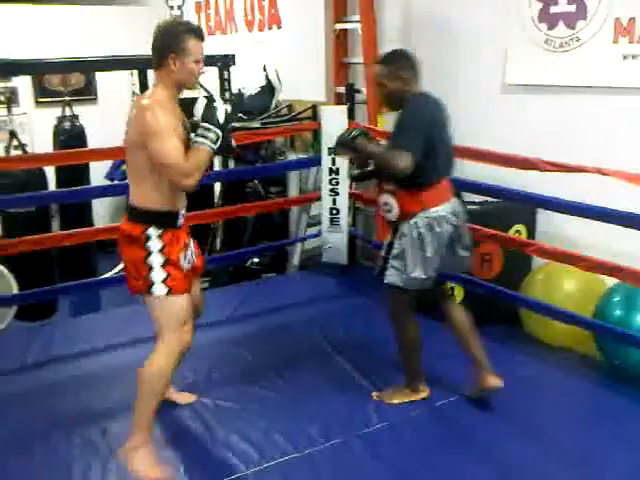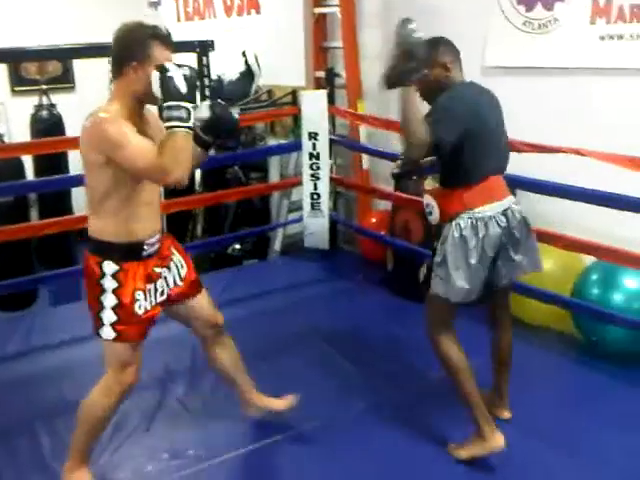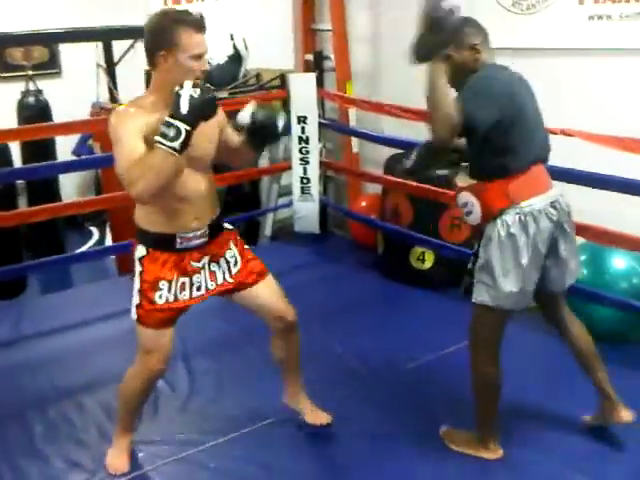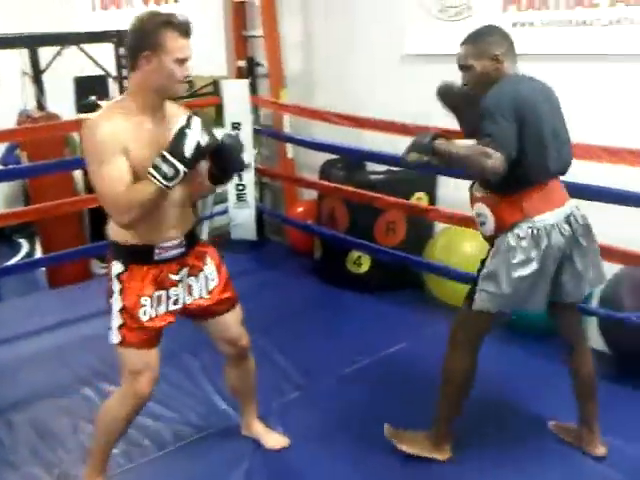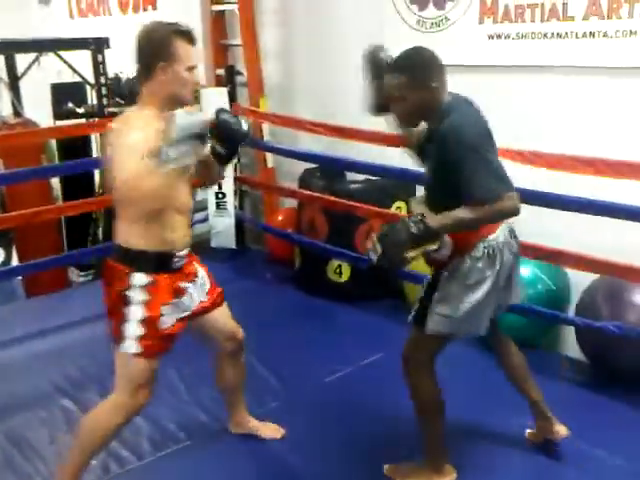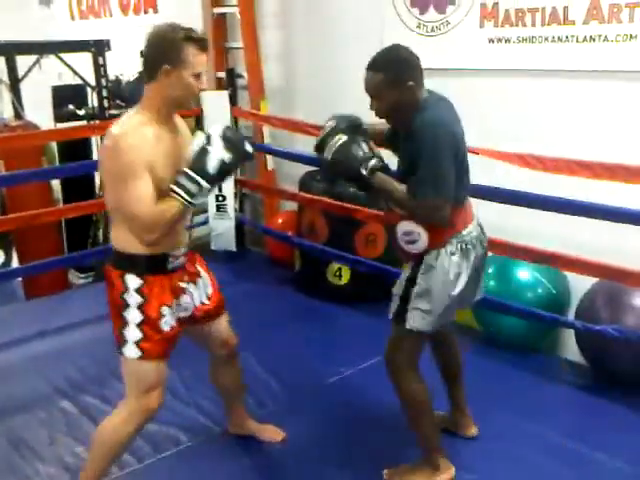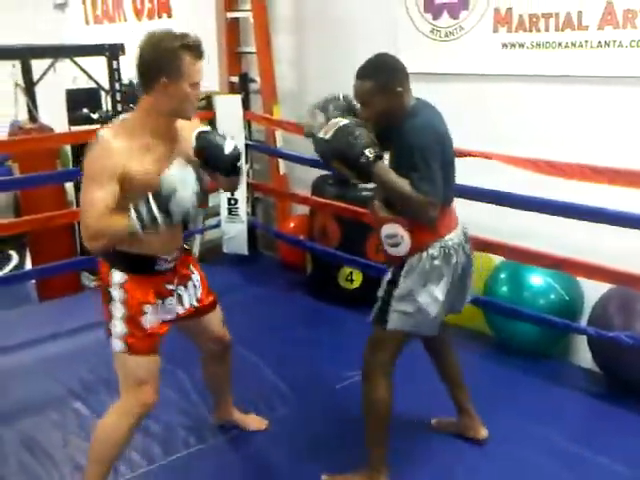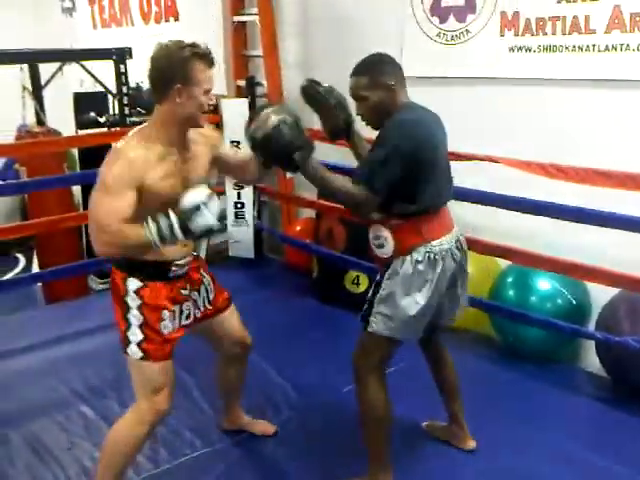
dt=0.5s
person 1, frame 1
left shoulder: (166, 106)
right shoulder: (152, 111)
right elbow: (186, 176)
left wrist: (207, 134)
right wrist: (208, 130)
left hip: (168, 228)
right hip: (151, 233)
left knee: (192, 308)
right knee: (177, 335)
left ankle: (162, 386)
person 1, frame 2
left shoulder: (147, 114)
right shoulder: (105, 126)
left elbow: (185, 163)
right elbow: (173, 172)
left wrist: (208, 132)
right wrist: (178, 106)
left hip: (159, 252)
right hip: (119, 266)
left knee: (213, 326)
right knee: (122, 375)
left ankle: (255, 400)
person 1, frame 3
left shoulder: (207, 107)
right shoulder: (127, 120)
left elbow: (238, 155)
right elbow: (143, 188)
left wrist: (256, 132)
right wrist: (178, 125)
left hip: (216, 241)
right hip: (163, 254)
left knee: (283, 316)
right knee: (153, 362)
left ankle: (295, 395)
right ankle: (123, 435)
person 1, frame 4
left shoulder: (180, 117)
right shoulder: (104, 128)
right elbow: (124, 212)
left wrist: (221, 166)
right wrist: (174, 159)
left hip: (192, 255)
right hip: (138, 269)
left knee: (237, 344)
right knee: (138, 386)
left ankle: (251, 422)
person 1, frame 5
left shoulder: (179, 121)
right shoulder: (130, 130)
left elbow: (207, 177)
right elbow: (145, 202)
left wrist: (224, 148)
right wrist: (181, 147)
left hip: (181, 265)
right hip: (142, 277)
left knee: (232, 338)
right knee: (132, 396)
left ankle: (239, 418)
person 1, frame 6
left shoulder: (178, 125)
right shoulder: (127, 140)
right elbow: (149, 230)
left wrist: (221, 167)
right wrist: (196, 176)
left hip: (184, 265)
right hip: (140, 279)
left knee: (225, 346)
right knee: (144, 401)
left ankle: (239, 420)
person 1, frame 7
left shoulder: (185, 129)
right shoulder: (111, 147)
left elbow: (226, 182)
right elbow: (94, 236)
left wrist: (223, 157)
right wrist: (157, 208)
left hip: (176, 265)
right hip: (131, 278)
left knee: (218, 340)
right knee: (138, 398)
left ankle: (225, 410)
person 1, frame 8
left shoulder: (198, 135)
right shoulder: (127, 156)
left elbow: (242, 171)
right elbow: (104, 240)
right wrist: (175, 226)
left hip: (189, 272)
right hip: (144, 284)
left knee: (238, 343)
right knee: (153, 405)
left ankle: (232, 416)
person 2, frame 1
left shoulder: (414, 114)
right shoulder: (430, 105)
left elbow: (402, 164)
left wrist: (363, 146)
right wrist: (375, 154)
left hip: (421, 221)
right hip: (445, 210)
left knee: (401, 305)
right knee: (442, 294)
left ankle: (415, 385)
right ankle: (484, 371)
person 2, frame 2
left shoulder: (453, 103)
right shoulder: (483, 97)
left elbow: (419, 147)
left wrist: (406, 84)
left hip: (471, 225)
right hip: (504, 211)
left knee: (438, 327)
right knee: (499, 312)
left ankle: (485, 431)
right ankle: (499, 402)
person 2, frame 3
left shoulder: (482, 83)
right shoulder: (509, 80)
left elbow: (445, 128)
left wrist: (435, 63)
right wrist: (467, 157)
left hip: (516, 220)
right hip: (547, 204)
left knee: (484, 336)
right knee: (556, 308)
left ankle: (484, 439)
person 2, frame 4
left shoulder: (499, 99)
right shoulder: (541, 91)
left elbow: (492, 163)
left wrist: (436, 146)
right wrist: (473, 120)
left hip: (526, 232)
right hip: (565, 219)
left knee: (464, 335)
right knee: (573, 331)
left ankle: (438, 441)
right ankle: (590, 434)
person 2, frame 5
left shoulder: (456, 130)
right shoulder: (455, 108)
left elbow: (506, 203)
right elbow: (422, 146)
left wrist: (424, 226)
right wrist: (385, 104)
left hip: (474, 255)
right hip: (494, 244)
left knee: (416, 357)
right knee: (494, 334)
right ankle: (546, 423)
person 2, frame 6
left shoulder: (432, 128)
right shoulder: (430, 106)
left elbow: (434, 212)
right elbow: (394, 138)
left wrist: (369, 172)
right wrist: (357, 133)
left hip: (443, 253)
right hip: (460, 241)
left knee: (400, 359)
right knee: (436, 326)
right ankle: (460, 416)
person 2, frame 7
left shoulder: (420, 132)
right shoulder: (414, 114)
left elbow: (425, 209)
right elbow: (380, 135)
left wrist: (368, 162)
right wrist: (354, 134)
left hip: (425, 257)
right hip: (444, 247)
left knee: (377, 361)
right knee: (431, 332)
right ankle: (469, 419)
person 2, frame 8
left shoulder: (405, 130)
right shoulder: (423, 119)
left elbow: (362, 198)
right elbow: (376, 167)
left wrist: (300, 160)
right wrist: (345, 125)
left hip: (416, 261)
right hip: (443, 247)
left knee: (367, 364)
right knee: (430, 338)
right ankle: (458, 428)
